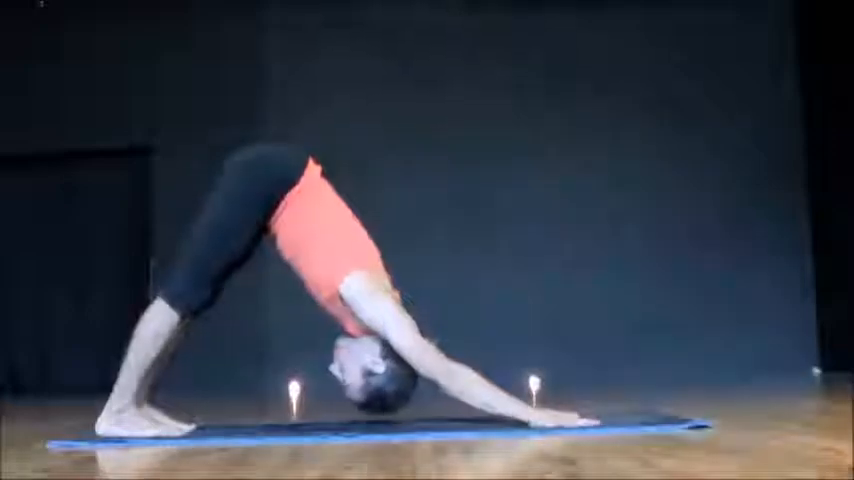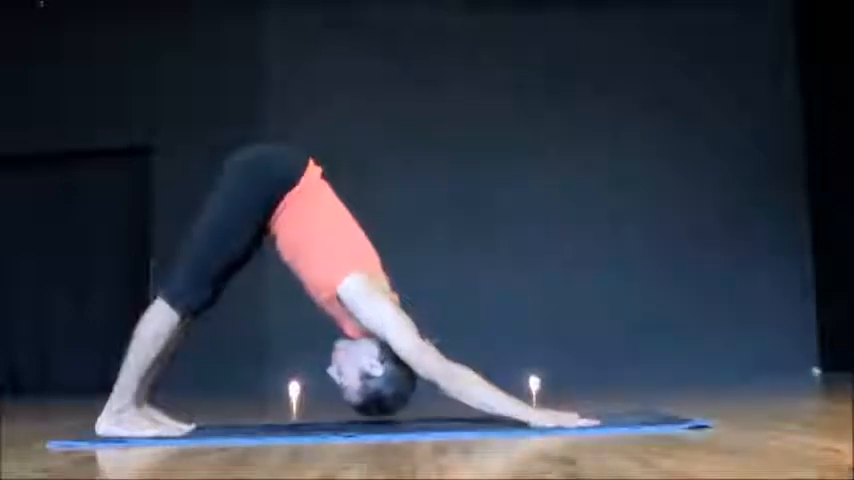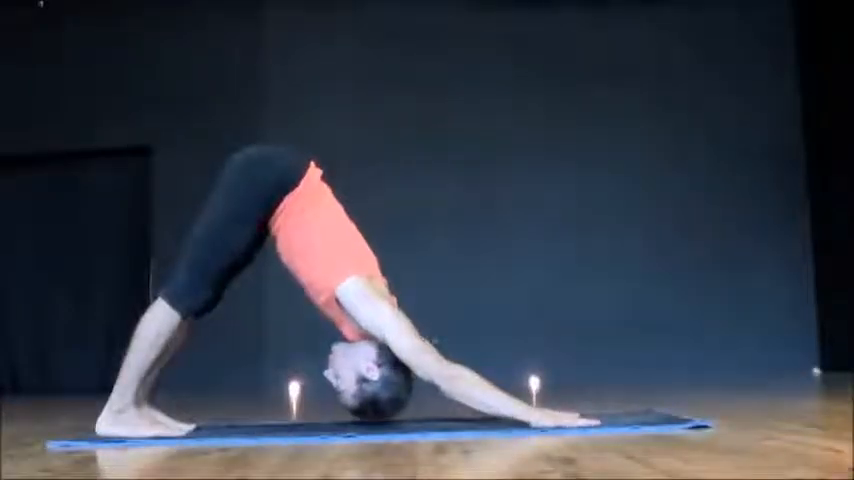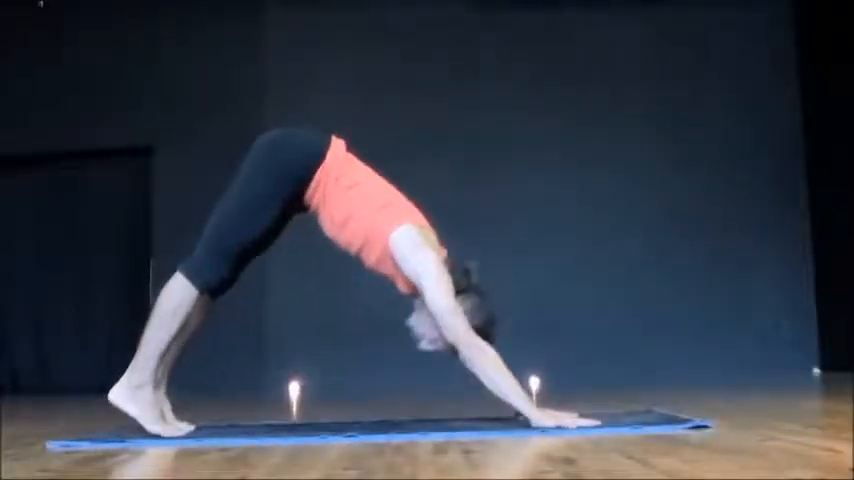
dt=0.7s
person 1, frame 1
right shoulder: (372, 308)
left elbow: (445, 371)
right elbow: (446, 372)
left hip: (279, 191)
right hip: (270, 180)
left knee: (196, 294)
right knee: (186, 289)
left ankle: (136, 403)
right ankle: (118, 410)
person 1, frame 2
right shoulder: (369, 309)
left elbow: (444, 374)
right elbow: (445, 374)
left hip: (280, 189)
right hip: (271, 181)
left knee: (196, 296)
right knee: (187, 290)
left ankle: (136, 403)
right ankle: (118, 410)
person 1, frame 3
right shoulder: (368, 309)
left elbow: (444, 374)
right elbow: (445, 374)
left hip: (279, 190)
right hip: (269, 181)
left knee: (198, 296)
right knee: (189, 291)
left ankle: (137, 403)
right ankle: (119, 409)
person 1, frame 4
left shoulder: (426, 269)
right shoulder: (425, 267)
left elbow: (469, 344)
right elbow: (468, 345)
left wrist: (527, 406)
right wrist: (533, 412)
left hip: (304, 170)
right hip: (294, 162)
left knee: (216, 274)
right knee: (209, 266)
left ankle: (152, 389)
right ankle: (137, 383)
